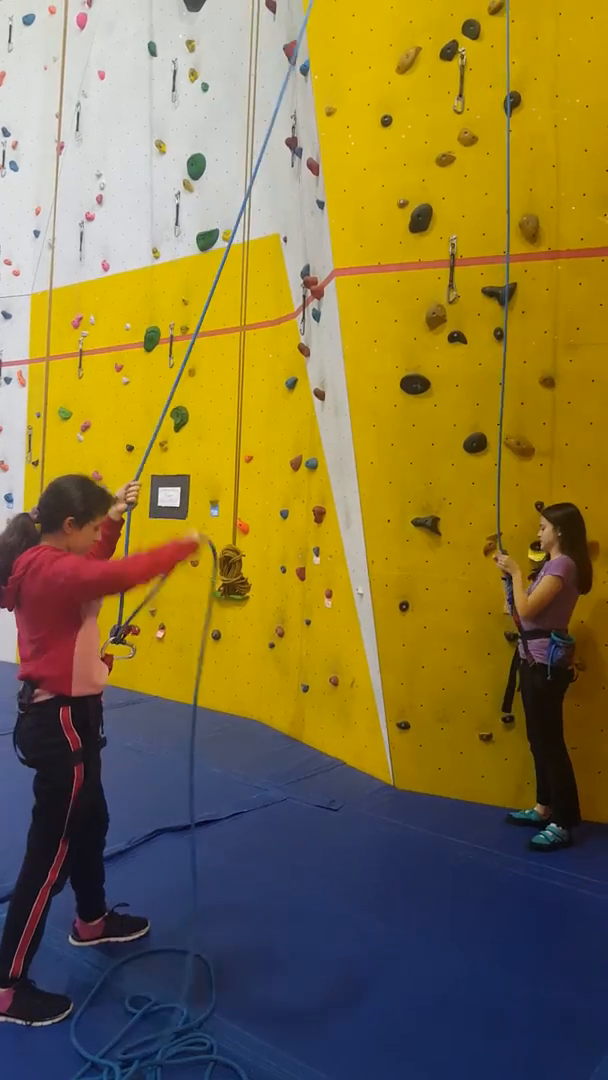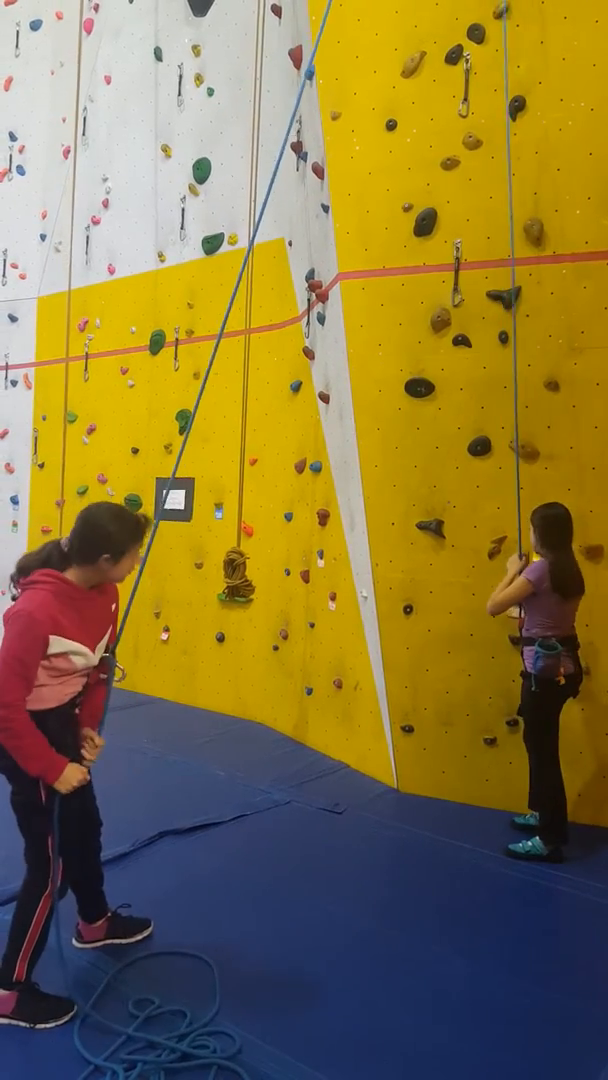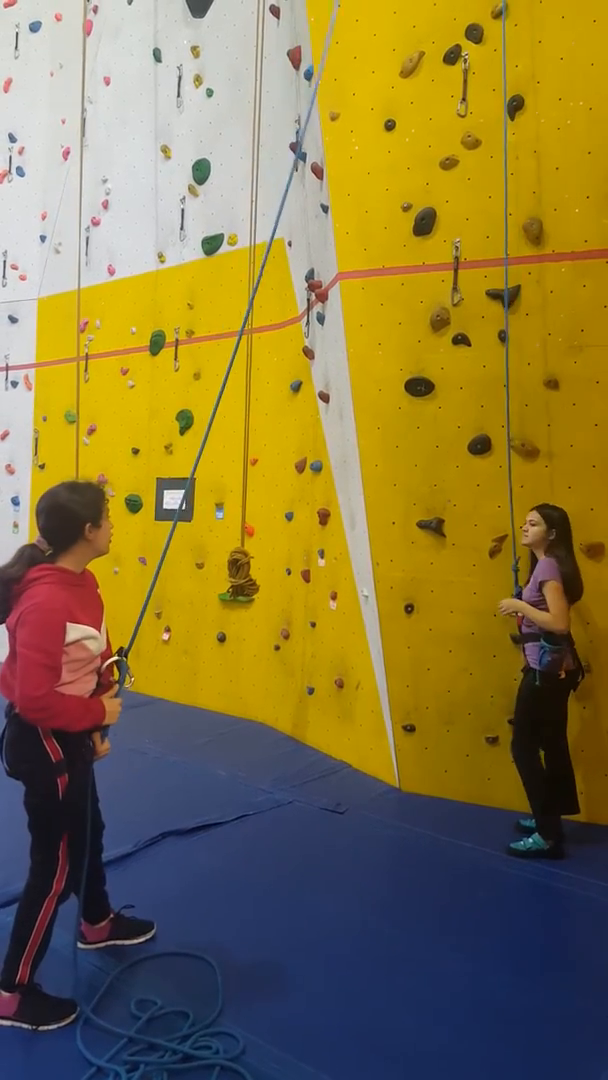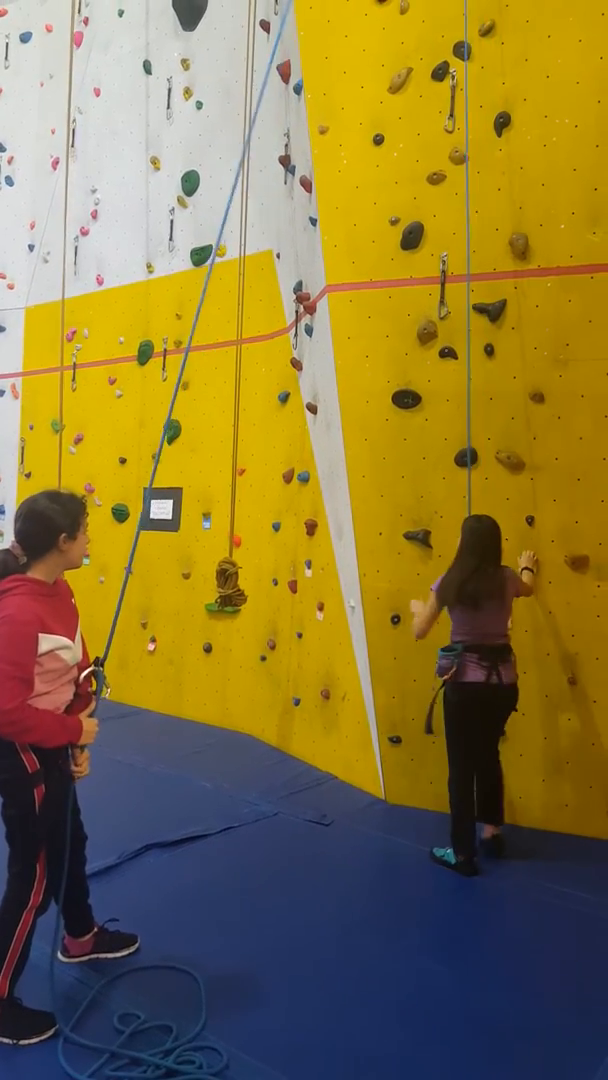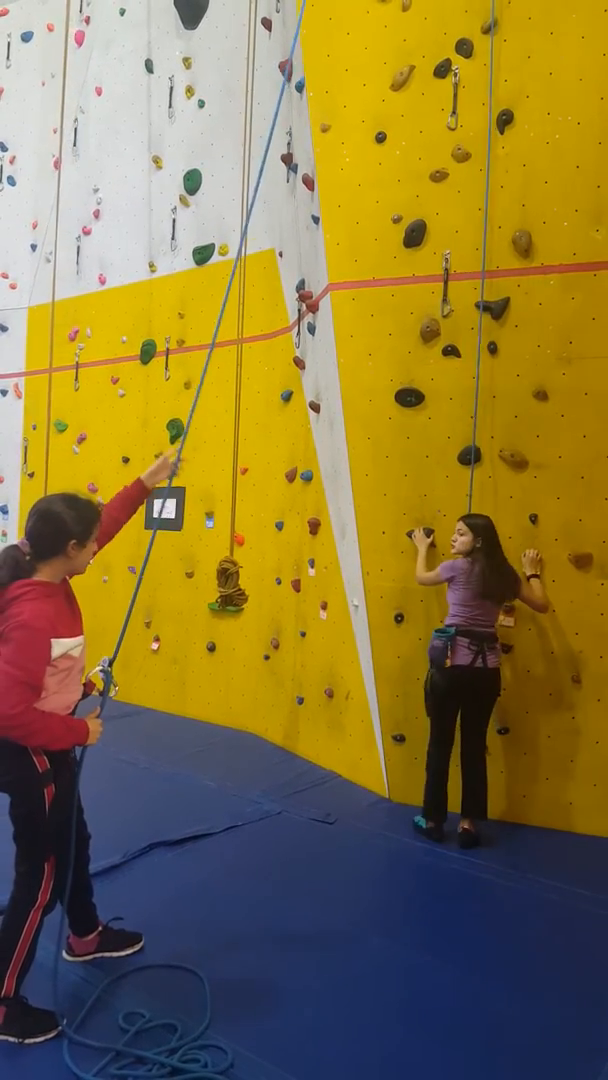
dt=1s
person 1, frame 1
right shoulder: (51, 572)
left elbow: (90, 566)
right elbow: (118, 572)
left wrist: (116, 516)
right wrist: (184, 545)
left hip: (59, 716)
right hip: (61, 723)
left knee: (90, 822)
right knee: (51, 851)
left ankle: (93, 919)
person 1, frame 2
left shoulder: (104, 594)
left wrist: (88, 726)
right wrist: (52, 768)
left hip: (63, 727)
left knee: (84, 829)
right knee: (50, 863)
left ankle: (95, 922)
person 1, frame 3
left shoulder: (79, 582)
right shoulder: (46, 601)
left wrist: (96, 725)
right wrist: (98, 714)
left hip: (69, 736)
left knee: (87, 833)
right knee: (55, 863)
left ankle: (98, 923)
person 1, frame 4
left shoulder: (57, 591)
left wrist: (79, 740)
right wrist: (73, 732)
left hip: (51, 746)
left knee: (70, 844)
left ankle: (81, 936)
person 1, frame 5
left shoulder: (48, 580)
left elbow: (100, 528)
left wrist: (146, 484)
right wrist: (81, 732)
left hip: (48, 748)
left knee: (73, 843)
left ankle: (86, 935)
person 2, frame 1
left shoulder: (562, 565)
right shoulder: (553, 565)
left elbow: (526, 610)
right elbow: (519, 611)
left wrist: (516, 572)
right wrist: (509, 573)
left hip: (547, 661)
right hip: (535, 659)
left knee: (550, 742)
right knee: (539, 739)
left ankle: (563, 824)
right ankle: (544, 808)
person 2, frame 2
left shoulder: (540, 568)
right shoulder: (567, 569)
left elbow: (493, 607)
left wrist: (512, 571)
left hip: (544, 667)
right hip: (561, 665)
left knee: (542, 750)
right knee: (538, 742)
left ankle: (550, 840)
right ankle: (543, 814)
person 2, frame 3
left shoulder: (548, 566)
right shoulder: (552, 565)
left elbow: (559, 623)
left wrist: (520, 606)
right wrist: (525, 606)
left hip: (545, 667)
right hip: (557, 665)
left knee: (524, 748)
right knee: (553, 744)
left ankle: (548, 836)
right ankle: (550, 820)
person 2, frame 4
left shoulder: (449, 581)
right shoulder: (507, 579)
left elbow: (419, 631)
right elbow: (528, 588)
left wrist: (418, 607)
right wrist: (527, 567)
left hip: (465, 681)
right hip: (503, 680)
left knee: (461, 766)
right knee: (487, 755)
left ankle: (462, 853)
right ankle: (492, 830)
person 2, frame 5
left shoulder: (457, 567)
right shoulder: (505, 574)
left elbow: (421, 577)
right elbow: (542, 605)
left wrist: (422, 548)
right wrist: (532, 572)
left hip: (452, 662)
right hip: (487, 667)
left knee: (440, 742)
right knee: (474, 745)
left ankle: (432, 820)
right ankle: (469, 823)
